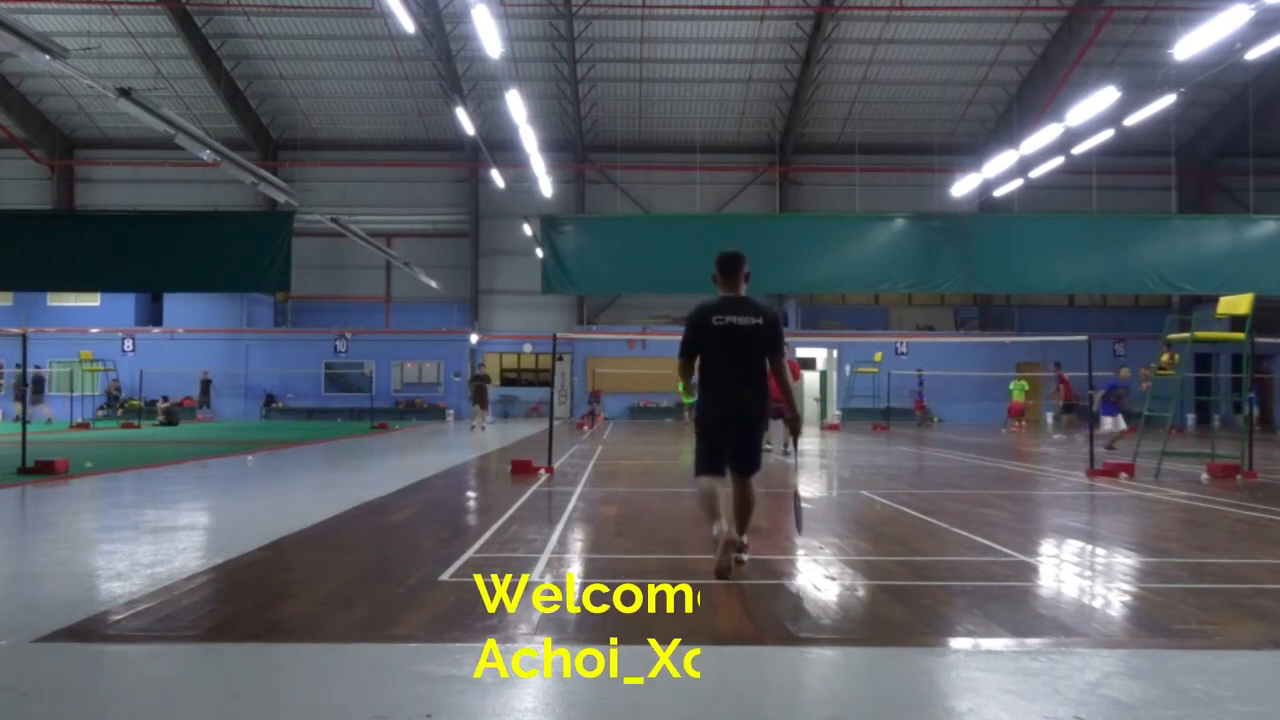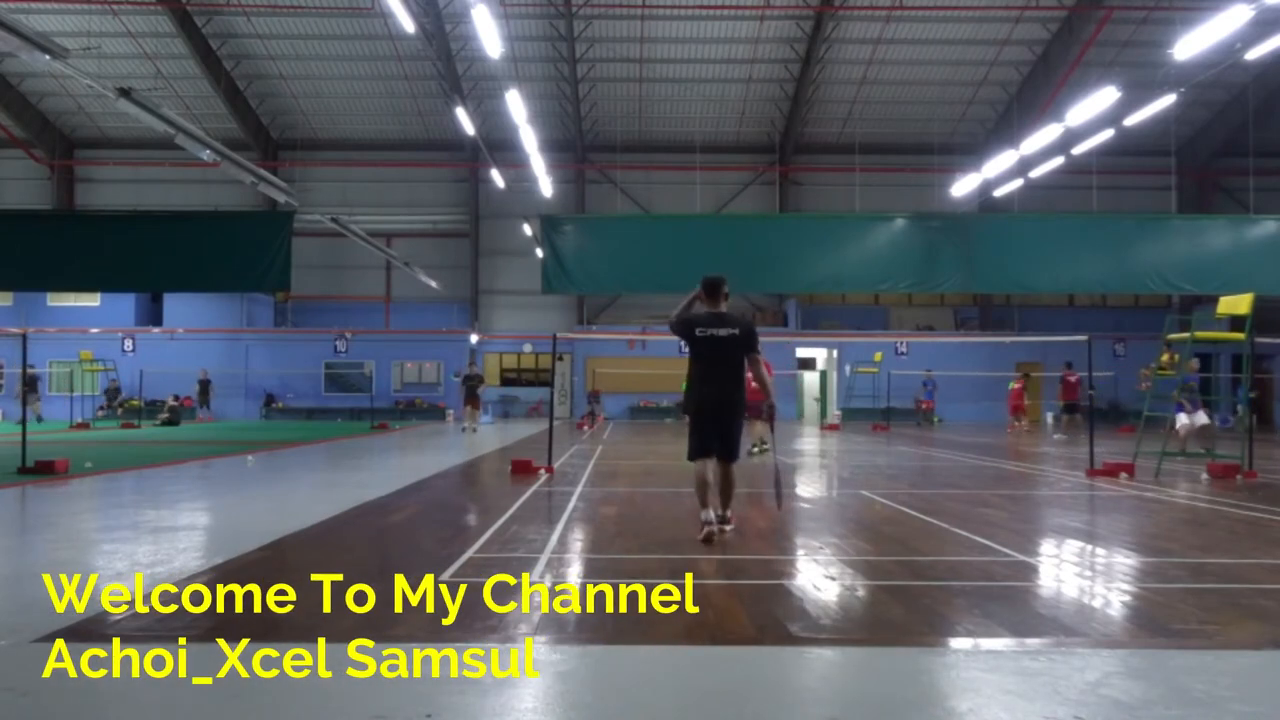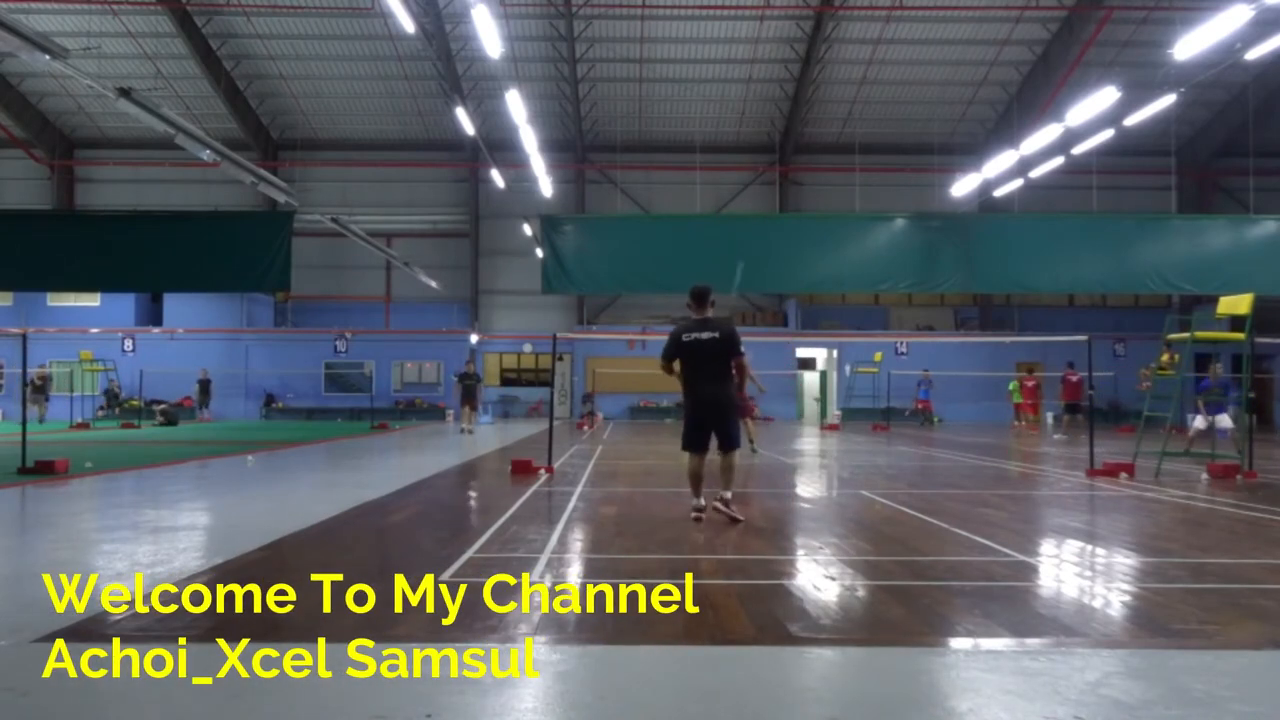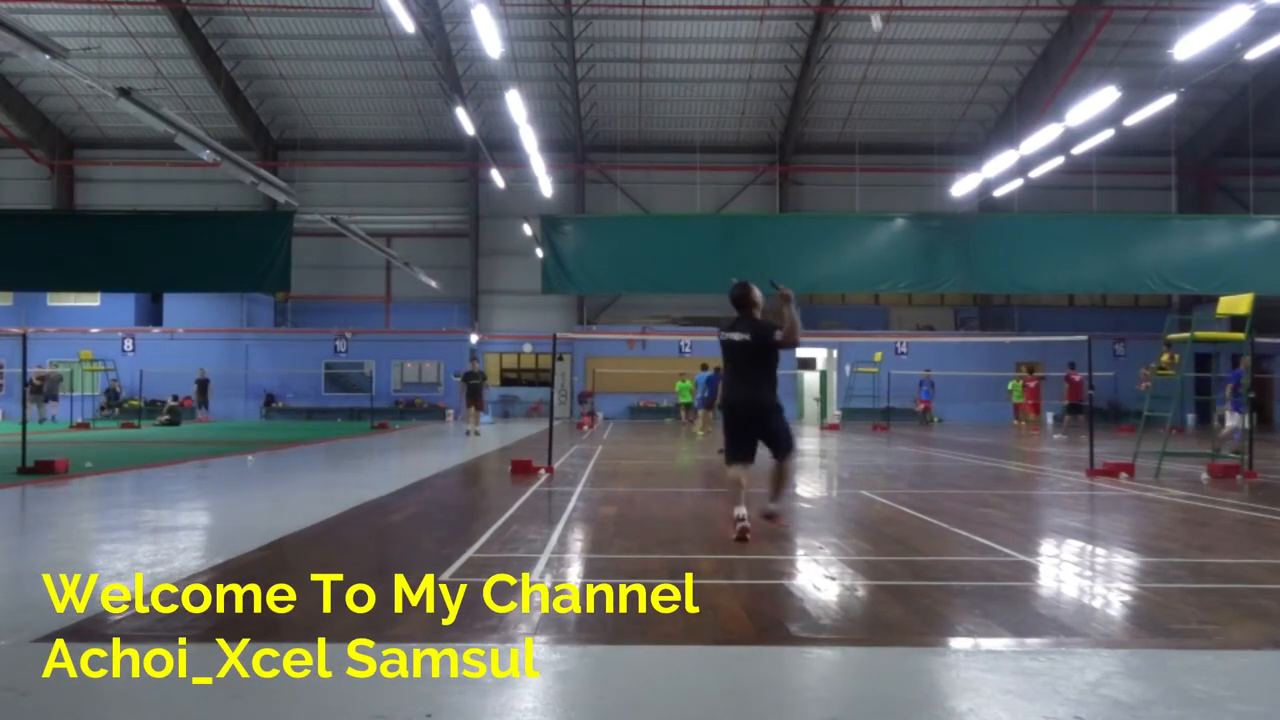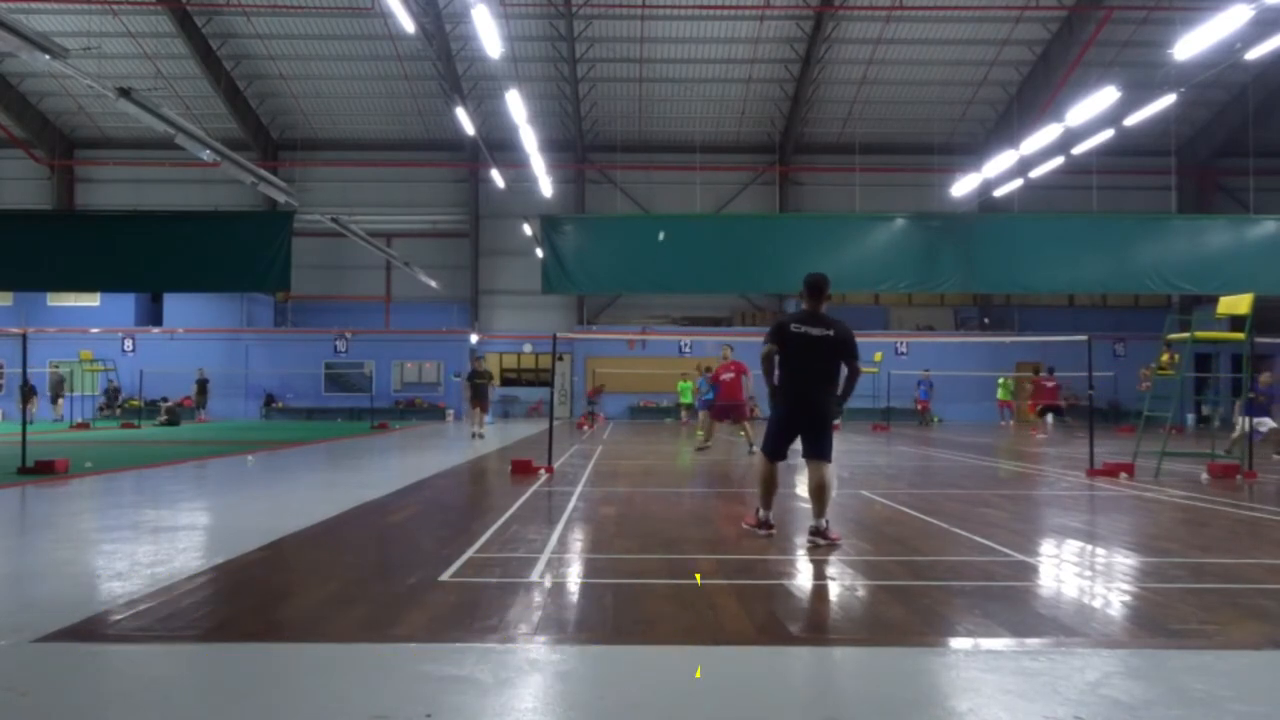
dt=1s
person 1, frame 1
left shoulder: (701, 315)
right shoulder: (767, 316)
left elbow: (684, 366)
right elbow: (779, 366)
left wrist: (690, 386)
right wrist: (791, 409)
left hip: (713, 410)
right hip: (753, 410)
left knee: (709, 475)
right knee: (743, 477)
left ankle: (722, 530)
right ankle: (740, 542)
person 1, frame 2
left shoulder: (692, 323)
right shoulder: (744, 326)
left elbow: (673, 322)
right elbow: (756, 364)
left wrist: (692, 296)
right wrist: (769, 397)
left hip: (700, 404)
right hip: (732, 404)
left knee: (702, 461)
right knee: (726, 462)
left ankle: (707, 518)
right ankle: (725, 515)
person 1, frame 3
left shoulder: (679, 332)
right shoulder: (726, 329)
left elbow: (665, 365)
right elbow: (740, 364)
right wrist: (741, 384)
left hip: (695, 401)
right hip: (724, 399)
left knee: (696, 454)
right knee: (729, 450)
left ankle: (698, 504)
right ankle: (725, 497)
person 1, frame 4
left shoulder: (726, 330)
right shoulder: (761, 328)
right elbow: (792, 340)
right wrist: (788, 306)
left hip: (732, 404)
right hip: (761, 405)
left knee: (738, 463)
right knee: (785, 455)
left ankle: (741, 514)
right ankle: (772, 507)
person 1, frame 5
left shoulder: (785, 324)
right shoulder: (840, 331)
left elbow: (767, 355)
right elbow: (854, 370)
left wrist: (771, 387)
right wrist: (840, 400)
left hip: (786, 404)
right hip: (822, 407)
left knee: (769, 460)
right knee: (818, 466)
left ankle: (764, 518)
right ankle: (819, 526)
